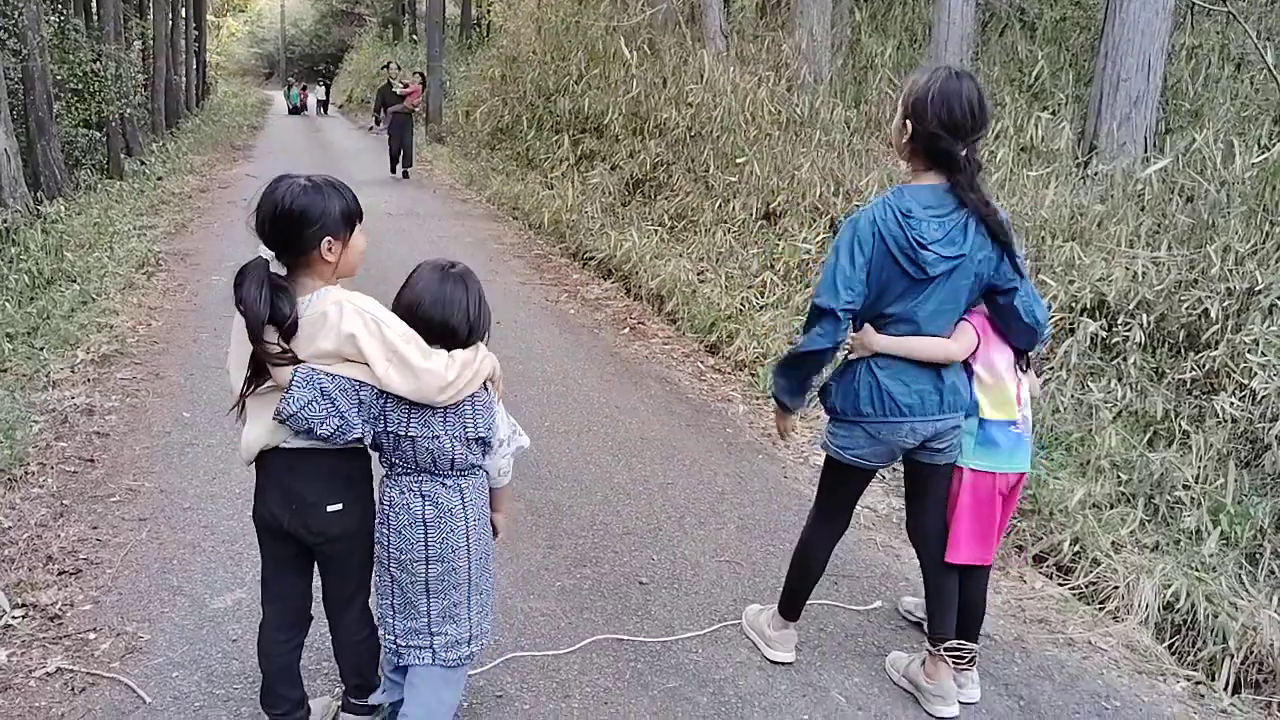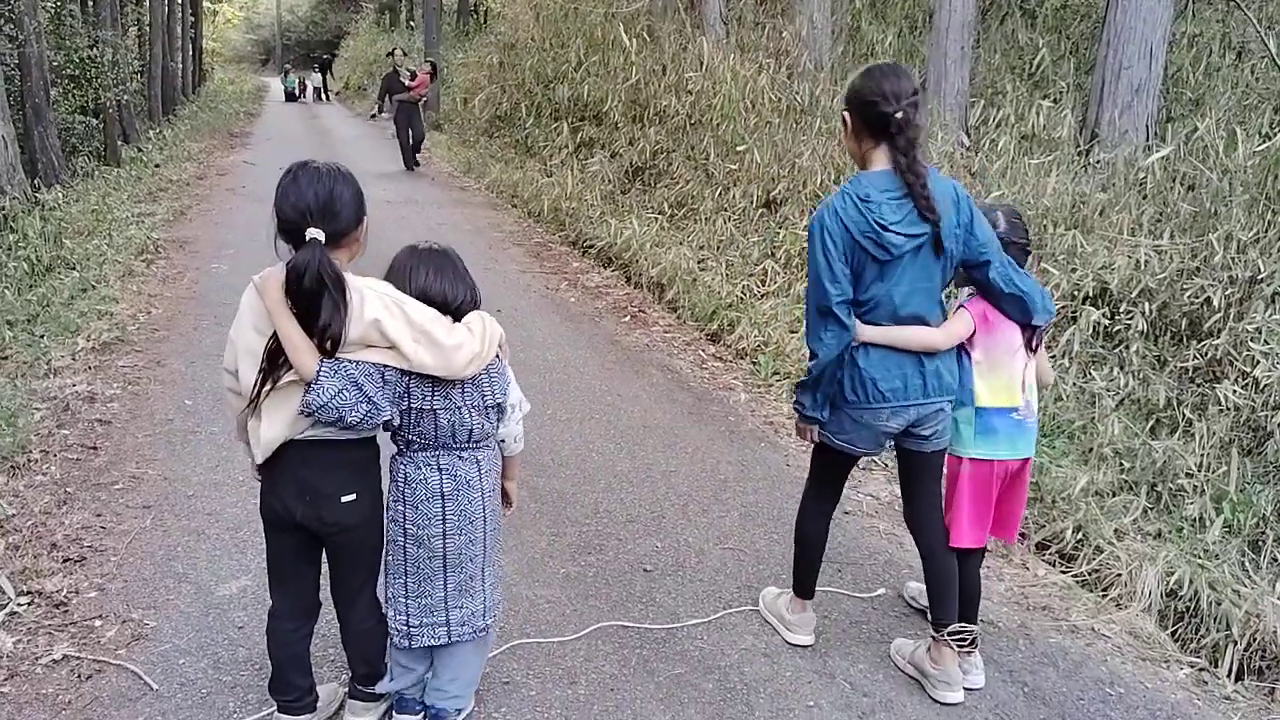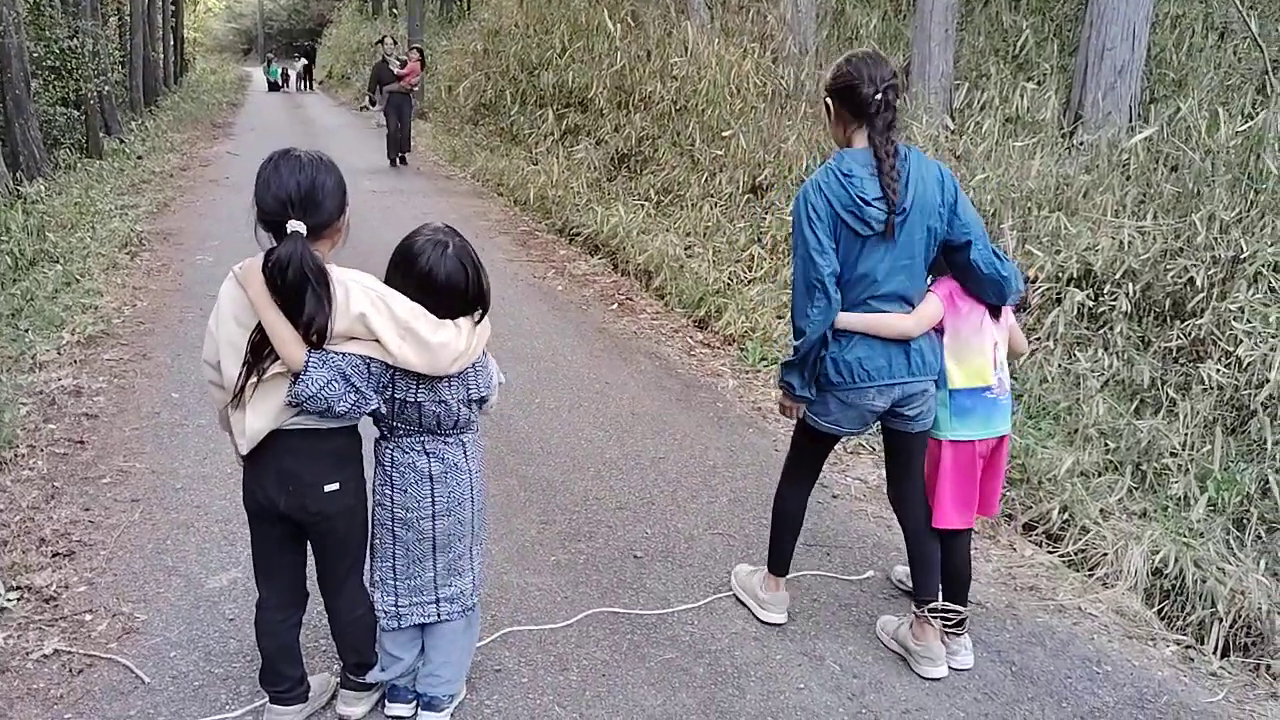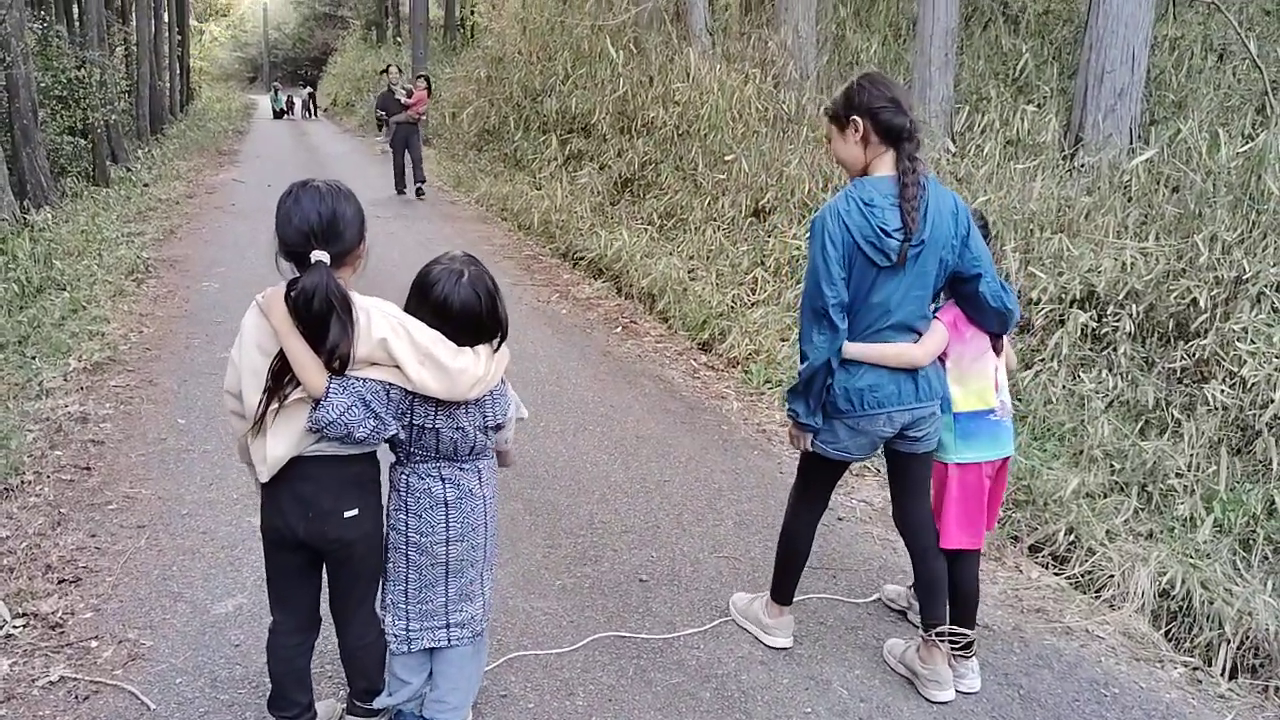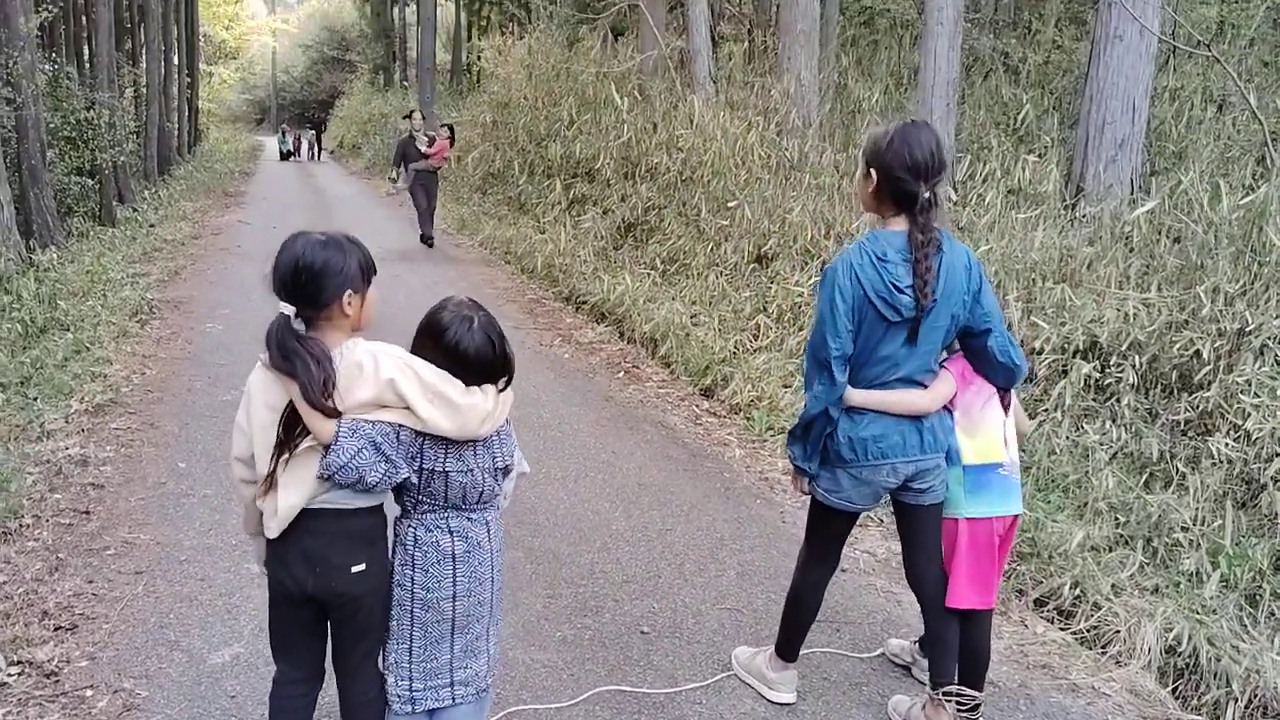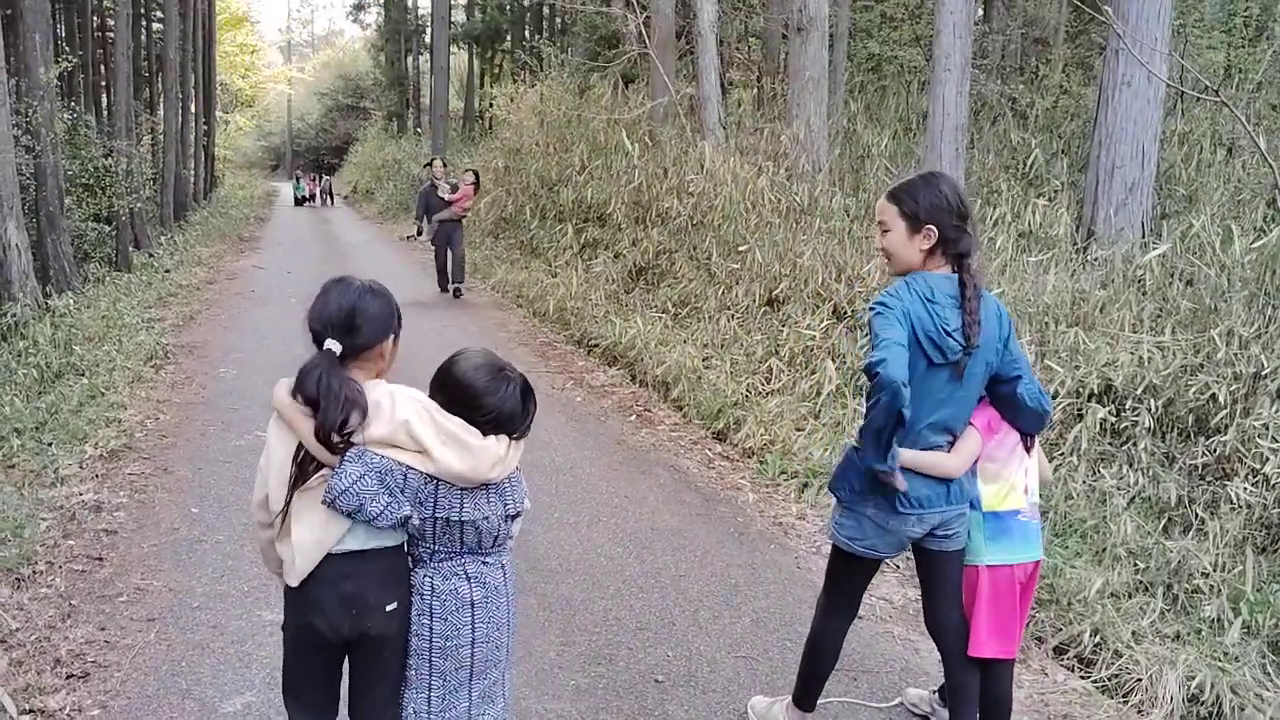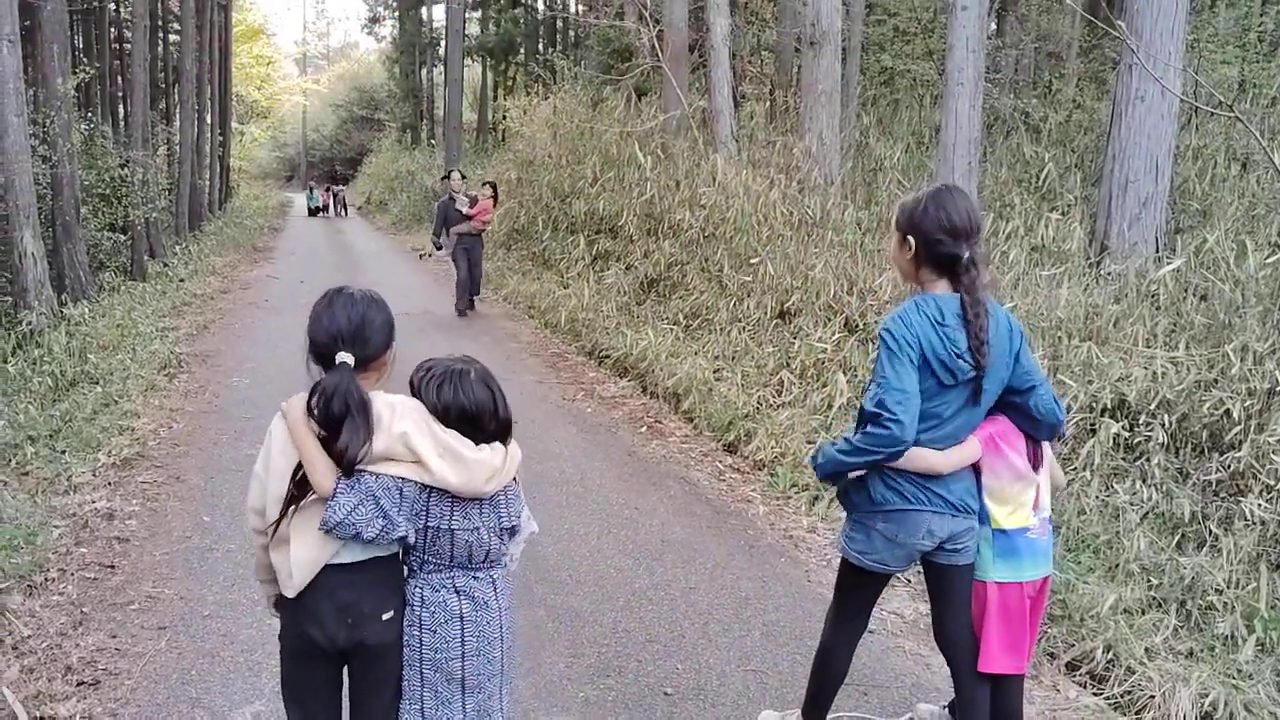
dt=0.7s
person 1, frame 1
left shoulder: (873, 222)
right shoulder: (985, 219)
left elbow: (830, 321)
right elbow: (1019, 310)
left wrist: (789, 389)
right wrist: (1024, 350)
left hip: (877, 403)
right hip: (944, 405)
left knee: (828, 518)
right knee: (931, 529)
left ankle: (782, 625)
person 1, frame 2
left shoulder: (836, 212)
right shoulder: (947, 199)
left elbow: (830, 321)
right elbow: (999, 278)
left wrist: (812, 404)
right wrist: (1037, 313)
left hip: (863, 390)
right hip: (932, 388)
left knee: (820, 496)
right knee: (927, 514)
left ankle: (798, 608)
right ankle: (945, 656)
person 1, frame 3
left shoulder: (822, 189)
right shoulder: (935, 179)
left elbow: (817, 298)
right elbow: (980, 262)
left wrist: (797, 380)
right wrist: (1013, 287)
left hip: (847, 371)
right hip: (915, 367)
left knee: (798, 474)
right knee: (910, 491)
left ankle: (772, 587)
right ankle: (926, 631)
person 1, frame 4
left shoulder: (838, 216)
right shoulder: (947, 207)
left elbow: (824, 325)
right elbow: (990, 297)
left wrist: (804, 407)
right wrist: (1002, 327)
left hip: (854, 397)
right hip: (920, 393)
left knee: (807, 502)
right knee: (917, 514)
left ankle: (776, 611)
right ankle: (935, 656)
person 1, frame 5
left shoulder: (852, 266)
right shoulder: (960, 262)
left elbow: (826, 373)
right elbow: (999, 354)
left wrist: (804, 451)
right wrist: (1002, 397)
left hip: (858, 447)
right hip: (927, 445)
left knee: (818, 559)
right knee: (929, 570)
left ankle: (781, 668)
person 1, frame 6
left shoulder: (898, 302)
right shoulder: (990, 311)
left elbow: (890, 383)
right elbow: (1030, 404)
left wrist: (878, 459)
left hip: (886, 495)
right hip: (951, 494)
left knee: (836, 607)
right knee: (948, 618)
person 1, frame 7
left shoulder: (904, 327)
right shoulder: (1002, 324)
left elbow: (891, 430)
right elbow: (1046, 413)
left wrist: (829, 459)
left hip: (894, 507)
right hip: (960, 506)
left knee: (846, 621)
right knee: (959, 632)
person 2, frame 1
left shoulder: (256, 303)
right shoulder: (354, 317)
left elbow: (246, 382)
right elbow: (434, 378)
right wrist: (483, 360)
left hip: (273, 481)
right hip: (337, 485)
left knee: (281, 609)
right knee: (349, 606)
person 2, frame 2
left shoulder: (261, 295)
right shoulder: (372, 304)
left elbow: (236, 381)
right elbow: (456, 352)
right wrist: (487, 328)
left hip: (281, 473)
right hip: (347, 474)
left knee: (289, 599)
right knee: (357, 594)
person 2, frame 3
left shoulder: (238, 287)
right shoulder: (355, 296)
left elbow: (217, 374)
right elbow: (441, 349)
right wrist: (475, 326)
left hip: (264, 464)
right hip: (330, 464)
left knee: (277, 589)
right knee: (345, 584)
person 2, frame 4
left shoulder: (261, 317)
right shoulder: (376, 323)
left elbow: (238, 404)
right elbow: (463, 376)
right wrist: (496, 354)
left hip: (282, 491)
right hip: (349, 491)
left knee: (290, 618)
right knee: (356, 612)
person 2, frame 5
left shoulder: (268, 372)
right shoulder: (382, 369)
left elbow: (245, 467)
right elbow: (471, 414)
left wrist: (264, 539)
right wrist: (500, 395)
left hip: (290, 544)
right hip: (356, 543)
left knee: (294, 673)
right knee: (360, 671)
person 2, frame 6
right shoulder: (401, 410)
left elbow: (266, 509)
right elbow: (482, 460)
left wrist: (289, 569)
right wrist: (510, 443)
left hip: (312, 586)
right hip: (382, 583)
person 2, frame 7
left shoulder: (290, 422)
right shoulder: (402, 420)
left elbow: (262, 517)
right elbow: (478, 474)
left wrist: (274, 586)
right wrist: (507, 453)
left hip: (309, 597)
right hip: (379, 594)
person 3, frame 1
left shoulder: (377, 388)
right shoulder: (478, 398)
left elbow: (295, 382)
right elbow: (499, 466)
right wrist: (499, 511)
left hip: (400, 522)
right hip: (461, 525)
left knee: (403, 616)
right knee: (449, 634)
person 3, frame 2
left shoulder: (393, 370)
right shoulder: (489, 364)
left elbow: (316, 372)
right elbow: (511, 435)
left wrist: (276, 302)
right wrist: (509, 480)
left hip: (415, 499)
right hip: (473, 498)
left knee: (411, 595)
right knee: (466, 597)
person 3, frame 3
left shoulder: (380, 359)
right shoulder: (474, 357)
left elbow: (303, 363)
left wrist: (258, 293)
left hip: (399, 484)
right hip: (458, 482)
left knee: (398, 579)
right knee: (454, 580)
person 3, frame 4
left shoulder: (399, 385)
right shoulder: (491, 387)
left elbow: (323, 390)
left wrist: (281, 320)
left hip: (414, 512)
right hip: (471, 513)
left knee: (409, 607)
right knee: (463, 608)
person 3, frame 5
left shoulder: (407, 433)
right shoulder: (498, 431)
left elbow: (330, 433)
right elbow: (500, 492)
left hip: (421, 564)
right hip: (479, 563)
left knee: (414, 666)
right knee: (470, 662)
person 3, frame 6
left shoulder: (418, 478)
right shoulder: (508, 473)
left elbow: (343, 465)
left wrist: (287, 404)
left hip: (439, 610)
right hip: (491, 606)
person 3, frame 7
left shoulder: (414, 490)
right shoulder: (503, 482)
left elbow: (330, 486)
right elbow: (513, 542)
left wrist: (296, 417)
left hip: (432, 619)
right hip: (488, 616)
person 4, frame 1
left shoulder: (976, 319)
left elbow: (953, 350)
right elbow: (1031, 387)
left wrist: (881, 343)
left hip: (982, 453)
right hip: (1014, 452)
left knee: (970, 557)
right knee: (972, 552)
left ankle: (963, 668)
person 4, frame 2
left shoulder: (976, 309)
left elbow: (938, 339)
right elbow: (1045, 377)
left wrist: (865, 332)
left hip: (980, 444)
right hip: (1018, 442)
left knee: (966, 542)
right knee: (971, 536)
left ankle: (966, 654)
person 4, frame 3
left shoulder: (947, 290)
left elbow: (909, 326)
right elbow: (1020, 346)
left wrist: (838, 318)
left hip: (960, 424)
right hip: (995, 418)
left knee: (952, 524)
right knee: (956, 517)
left ankle: (955, 639)
right ankle: (934, 583)
person 4, frame 4
left shoulder: (951, 315)
left elbow: (918, 355)
right elbow: (1009, 364)
left wrist: (845, 348)
left hip: (964, 445)
right hip: (994, 437)
left knee: (960, 545)
right knee: (946, 529)
left ankle: (962, 659)
right ankle: (924, 597)
person 4, frame 5
left shoulder: (960, 366)
left elbow: (925, 403)
right elbow: (1024, 427)
left wrist: (855, 397)
left hip: (974, 501)
right hip: (1002, 497)
left knee: (971, 602)
right knee: (961, 589)
right ankle: (929, 652)
person 4, frame 6
left shoulder: (984, 416)
left elbow: (954, 465)
right elbow: (1044, 473)
left hip: (996, 548)
right hip: (1025, 544)
left knee: (994, 647)
right knee: (983, 634)
person 4, frame 7
left shoulder: (992, 431)
right elbow: (1058, 481)
left hip: (1003, 562)
right hip: (1036, 557)
left knee: (1004, 663)
right knee: (994, 650)
